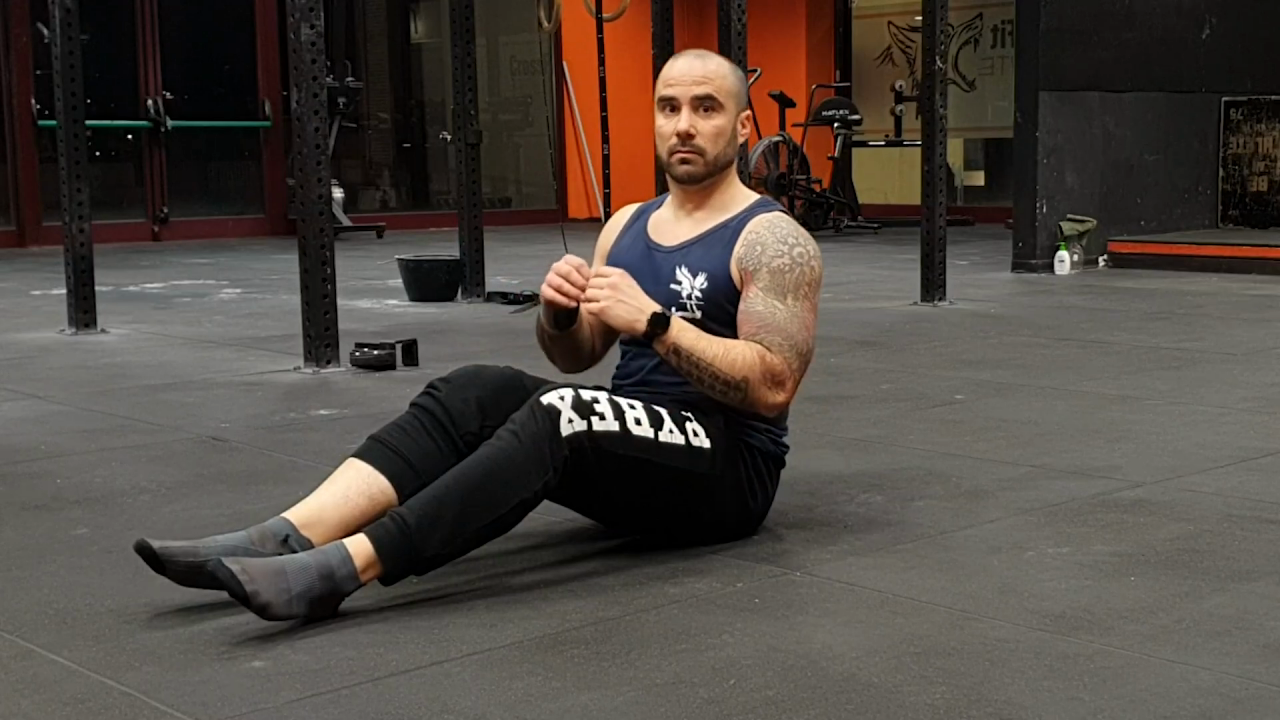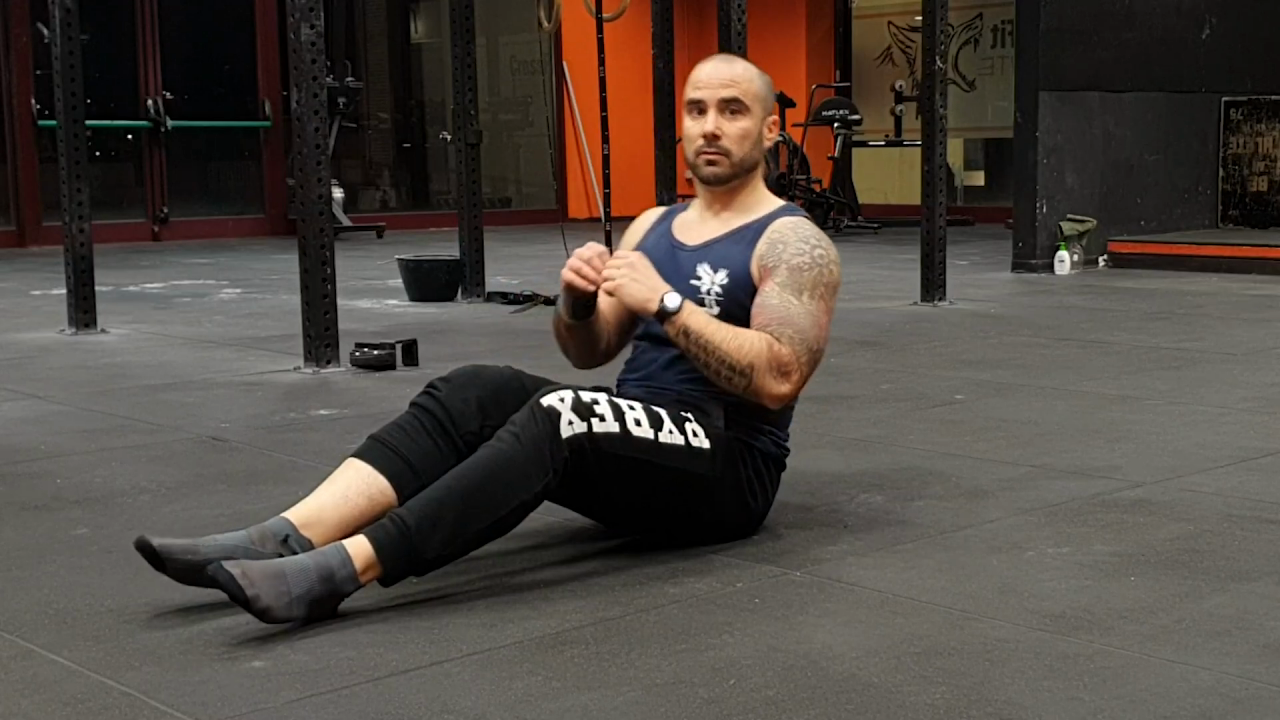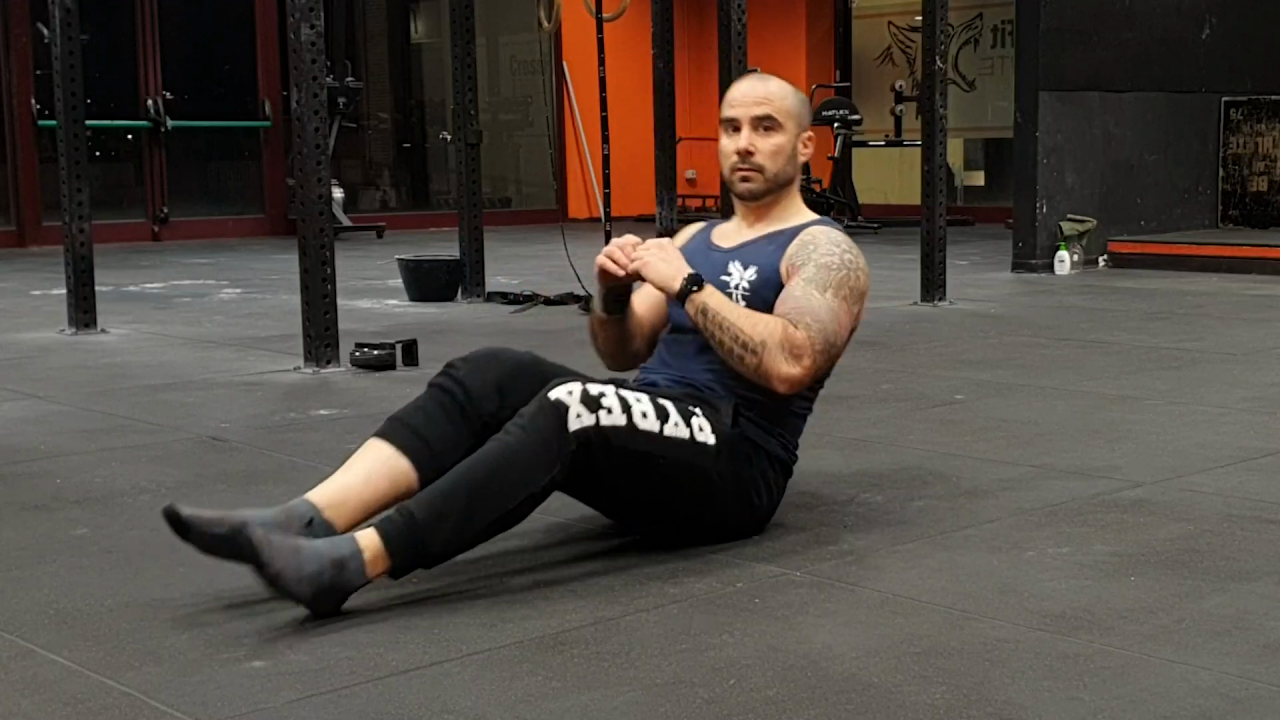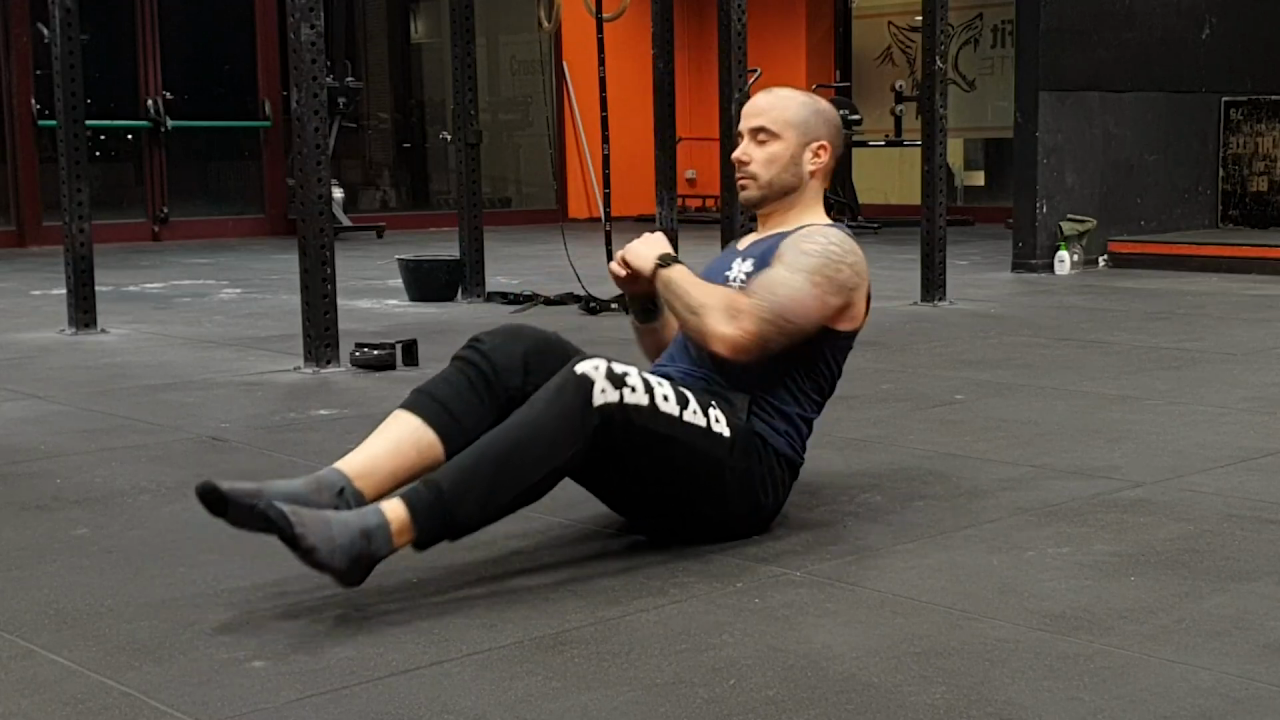
dt=0.2s
person 1, frame 1
left shoulder: (774, 241)
right shoulder: (629, 225)
left elbow: (770, 387)
right elbow: (575, 357)
left wrist: (651, 319)
right wrist: (560, 309)
left hip: (724, 472)
right hip: (629, 446)
left knee: (559, 418)
right knee: (476, 393)
left ankle: (341, 568)
right ankle: (281, 541)
person 1, frame 2
left shoulder: (795, 245)
right shoulder: (654, 226)
left elbow: (775, 380)
right elbow: (588, 350)
left wrist: (662, 302)
right wrist: (578, 296)
left hip: (725, 470)
right hip: (635, 440)
left knee: (559, 419)
right knee: (476, 392)
left ankle: (338, 569)
right ankle: (281, 540)
person 1, frame 3
left shoulder: (827, 254)
right shoulder: (699, 239)
left elbow: (788, 366)
right elbow: (622, 352)
left wrist: (682, 284)
right wrist: (615, 290)
left hip: (732, 470)
right hip: (648, 444)
left knee: (569, 410)
right knee: (493, 374)
left ankle: (351, 561)
right ankle: (306, 520)
person 1, frame 4
left shoulder: (826, 253)
right shoulder: (747, 247)
left elbow: (730, 333)
right elbow: (667, 350)
left wrist: (663, 265)
right wrist: (646, 293)
left hip: (736, 473)
right hip: (664, 449)
left knee: (595, 386)
right knee: (515, 350)
left ankle: (374, 532)
right ankle: (332, 491)
